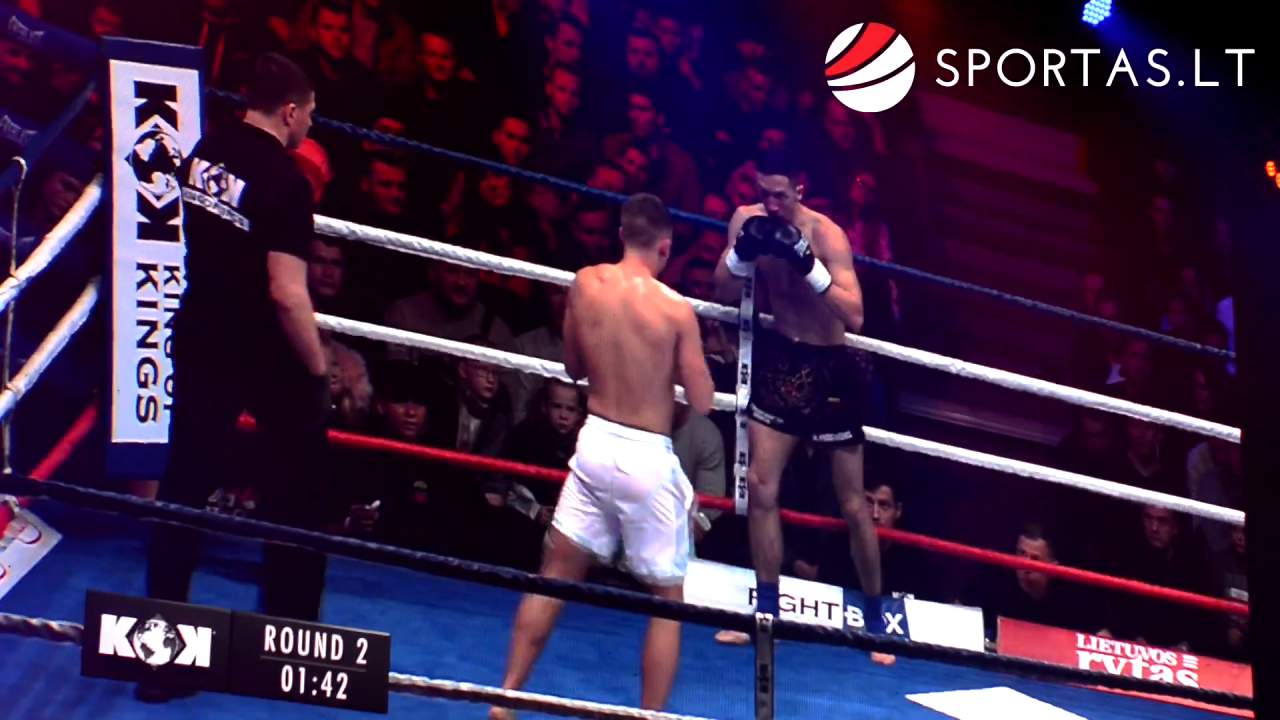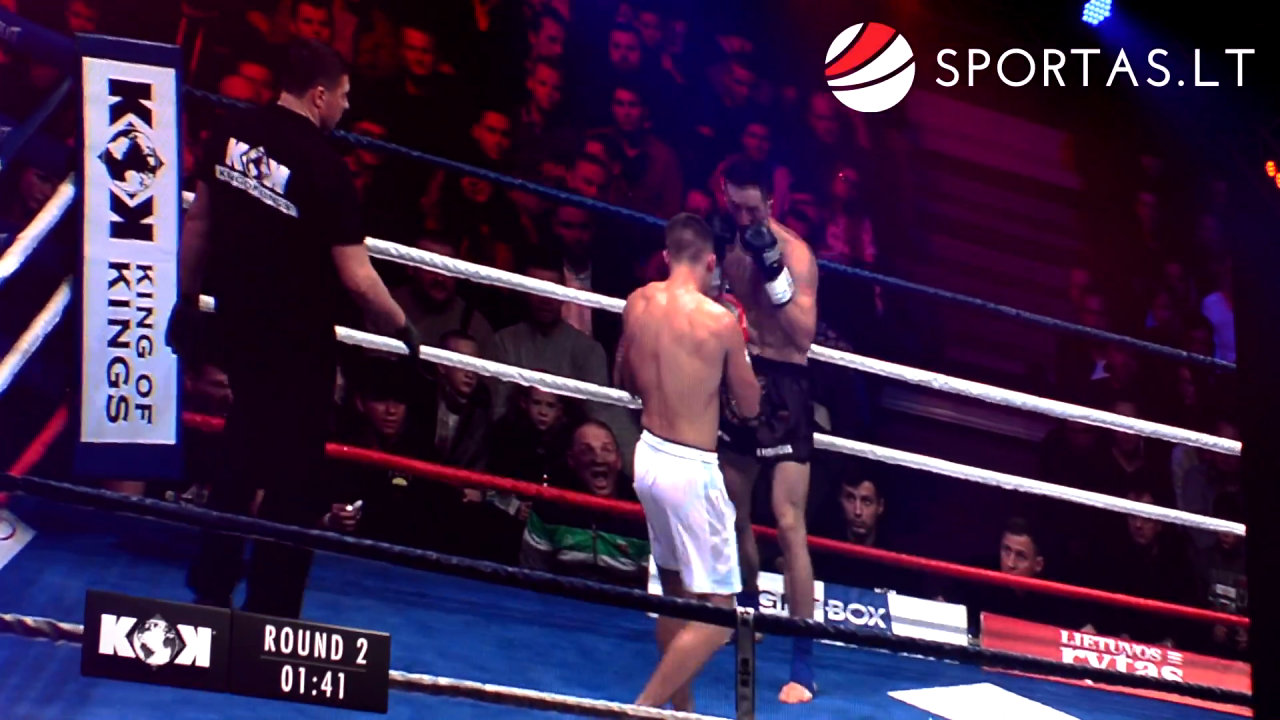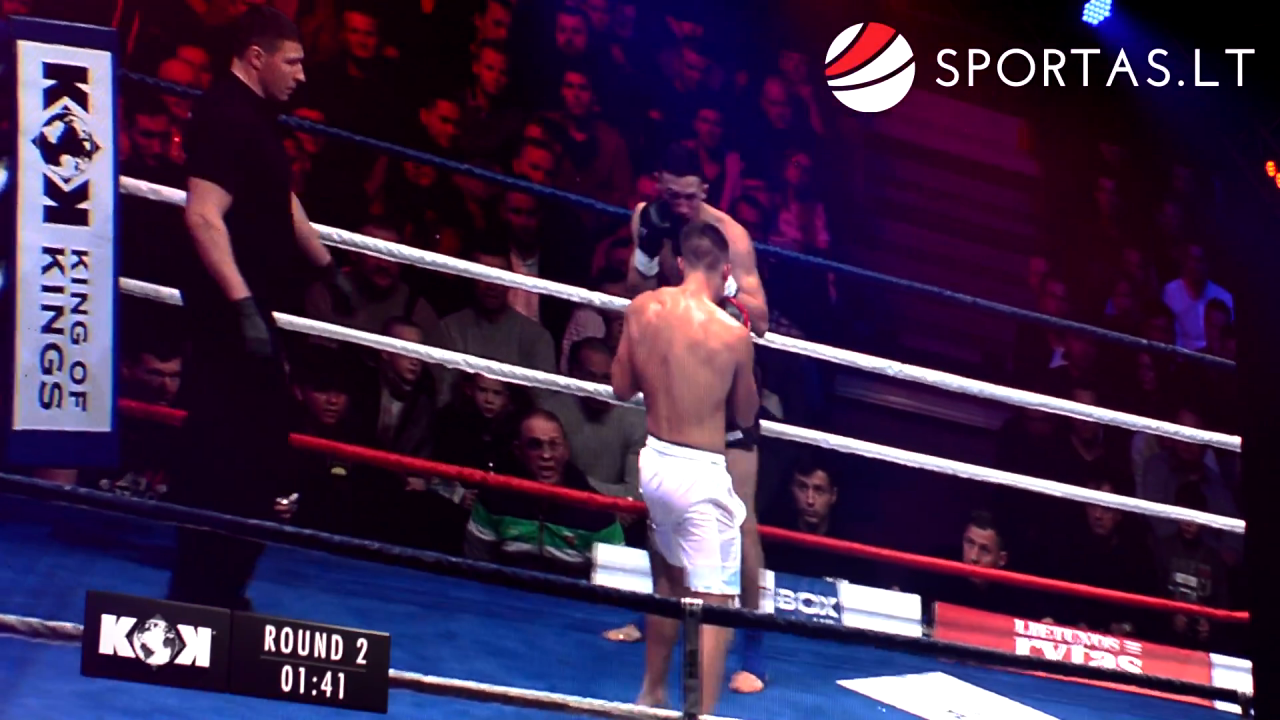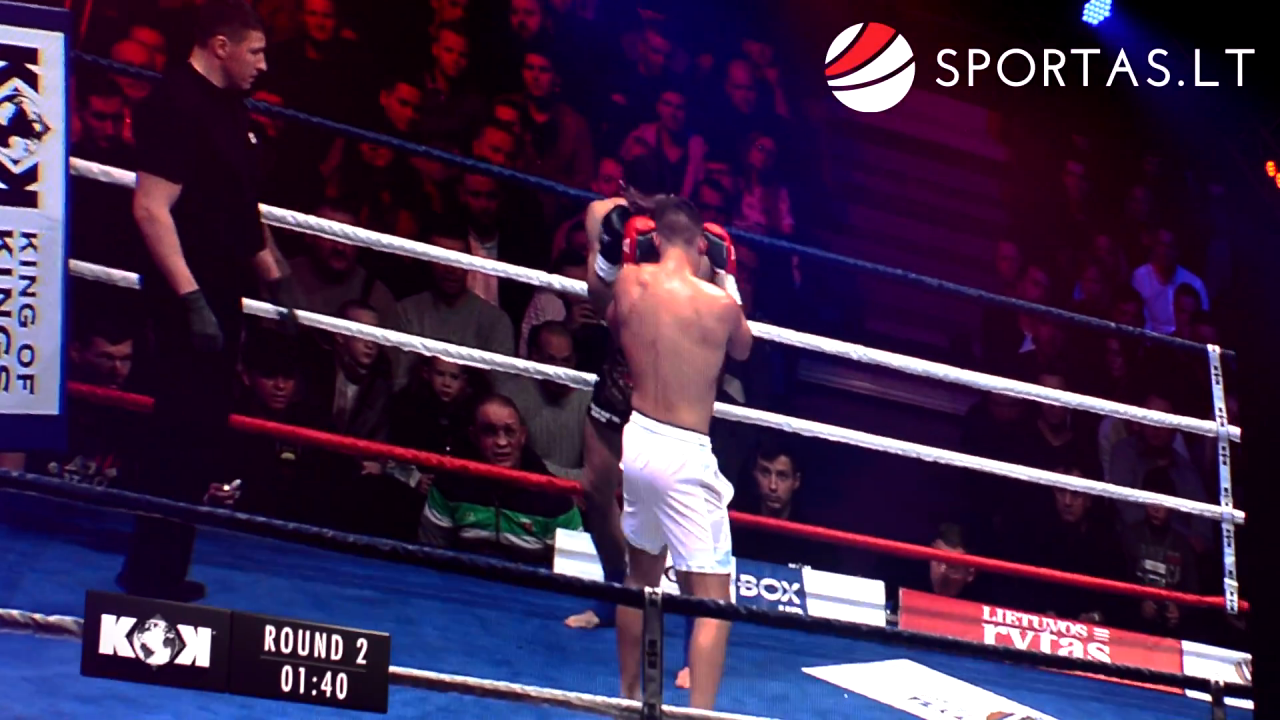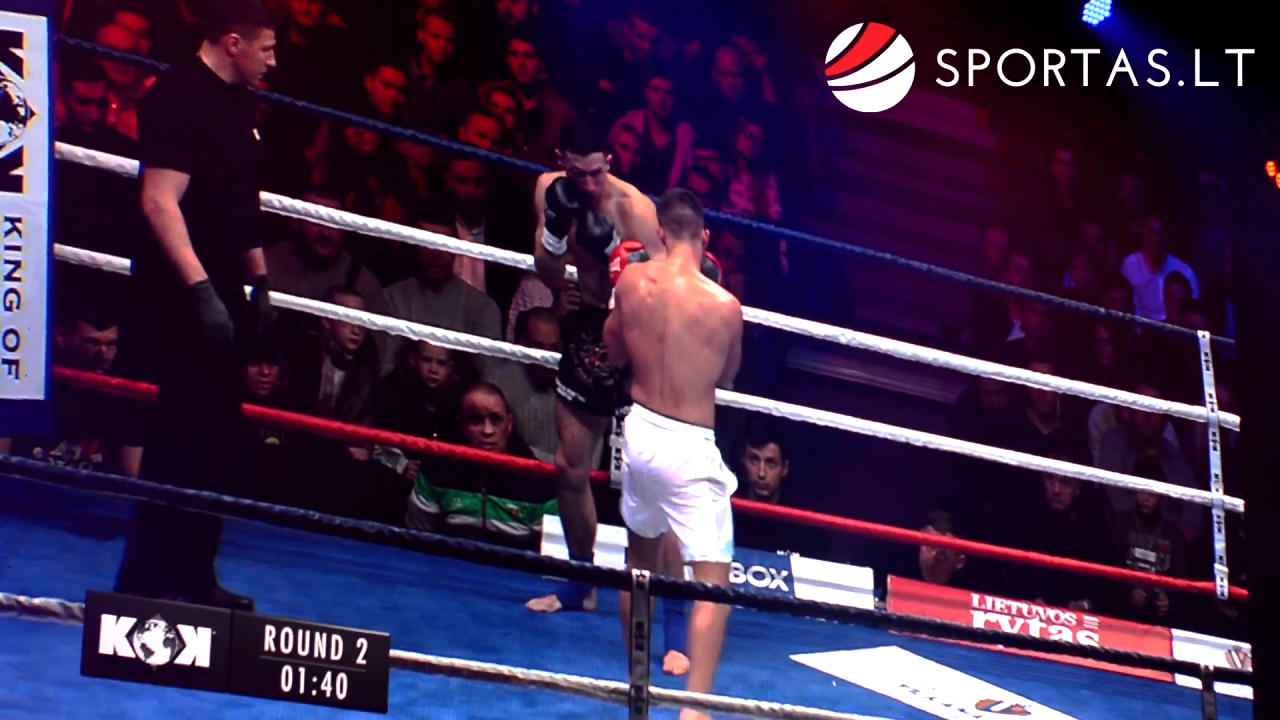
dt=0.5s
person 1, frame 1
left shoulder: (205, 153)
right shoulder: (283, 178)
right elbow: (287, 293)
right wrist: (318, 376)
left hip: (199, 340)
right hip: (267, 352)
left knee: (185, 485)
right knee: (299, 491)
person 1, frame 2
left shoulder: (233, 132)
right shoulder: (323, 163)
left elbow: (197, 223)
right elbow: (356, 274)
left wrist: (186, 299)
right wrist: (403, 326)
left hip: (238, 320)
right hip: (297, 335)
left knee: (248, 449)
right knee: (293, 472)
left ankle: (212, 582)
right ankle: (267, 612)
person 1, frame 3
left shoulder: (246, 111)
right shoulder: (230, 116)
left elbow: (283, 204)
right elbow: (203, 216)
left wrist: (328, 267)
right wrist: (243, 305)
left hip: (228, 302)
right hip: (230, 304)
left knee: (222, 443)
right knee: (249, 444)
left ankle: (201, 584)
right ankle: (205, 591)
person 1, frame 4
left shoulder: (229, 106)
right shoulder: (175, 105)
right elbow: (151, 209)
left wrist: (274, 281)
right wrist: (192, 300)
left hip: (222, 291)
right hip: (189, 298)
left knee: (198, 435)
right knee: (188, 437)
left ankle: (156, 569)
right ankle: (152, 581)
person 1, frame 5
left shoulder: (236, 101)
right shoulder: (179, 97)
right elbow: (159, 201)
left wrist: (259, 284)
right wrist: (201, 289)
left hip: (222, 284)
right hip: (184, 289)
left knee: (215, 432)
right knee: (188, 432)
left ankle: (190, 573)
right ankle: (147, 578)
person 2, frame 1
left shoulder: (826, 233)
right shoulder: (747, 219)
left elbow: (854, 317)
right elbow: (725, 292)
left wrist: (807, 264)
right wrist: (744, 250)
left hip: (828, 367)
right hip: (778, 358)
left knee: (853, 507)
right knee: (760, 491)
right ankle: (766, 612)
person 2, frame 2
left shoulder: (794, 253)
right shoulder: (722, 236)
left elbow: (804, 335)
left wrist: (770, 270)
left hip: (783, 388)
left knee: (789, 525)
right knee: (733, 513)
left ankle: (803, 661)
right ankle: (748, 616)
person 2, frame 3
left shoulder: (731, 236)
right shoulder: (647, 219)
left elbow: (759, 322)
right elbow: (639, 299)
left wrist: (718, 275)
right wrist: (647, 246)
left knee: (739, 518)
left ankle: (752, 652)
person 2, frame 4
right shoulder: (601, 217)
right elbow: (596, 307)
right wrist: (607, 254)
right hip: (621, 362)
right knee: (597, 490)
right ankle: (616, 599)
person 2, frame 5
left shoulder: (635, 207)
right shoulder: (552, 190)
right elbow: (549, 277)
left wrist: (610, 250)
right wrist: (553, 224)
right hip: (584, 332)
right knee: (569, 470)
left ankle: (675, 622)
right ankle: (579, 586)
person 3, frame 1
left shoulder: (585, 284)
right shoulder: (676, 309)
right elbow: (702, 403)
left hip: (596, 445)
right hip: (649, 459)
left knee: (555, 578)
right knee: (667, 603)
person 3, frame 2
left shoulder: (637, 302)
right shoulder: (721, 322)
right elbow: (749, 406)
left hip: (648, 458)
right hip: (691, 471)
left knee: (676, 594)
right knee: (715, 613)
left ankle: (679, 712)
right ankle: (644, 712)
person 3, frame 3
left shoulder: (643, 308)
right shoulder: (732, 333)
left elbow: (621, 387)
right elbow: (745, 416)
left hip: (654, 462)
right hip: (701, 475)
left knee: (671, 579)
left ankle: (650, 693)
person 3, frame 4
left shoulder: (629, 280)
right shoulder: (718, 303)
right elbow: (743, 351)
left wrist: (625, 262)
right wrist: (726, 275)
left hip: (639, 442)
right hip: (686, 455)
left knee: (639, 575)
right knee: (712, 601)
left ankle: (629, 697)
person 3, frame 5
left shoulder: (634, 279)
right shoulder: (725, 305)
left hip: (640, 432)
right hip: (690, 448)
left knee: (642, 555)
right knee: (711, 586)
